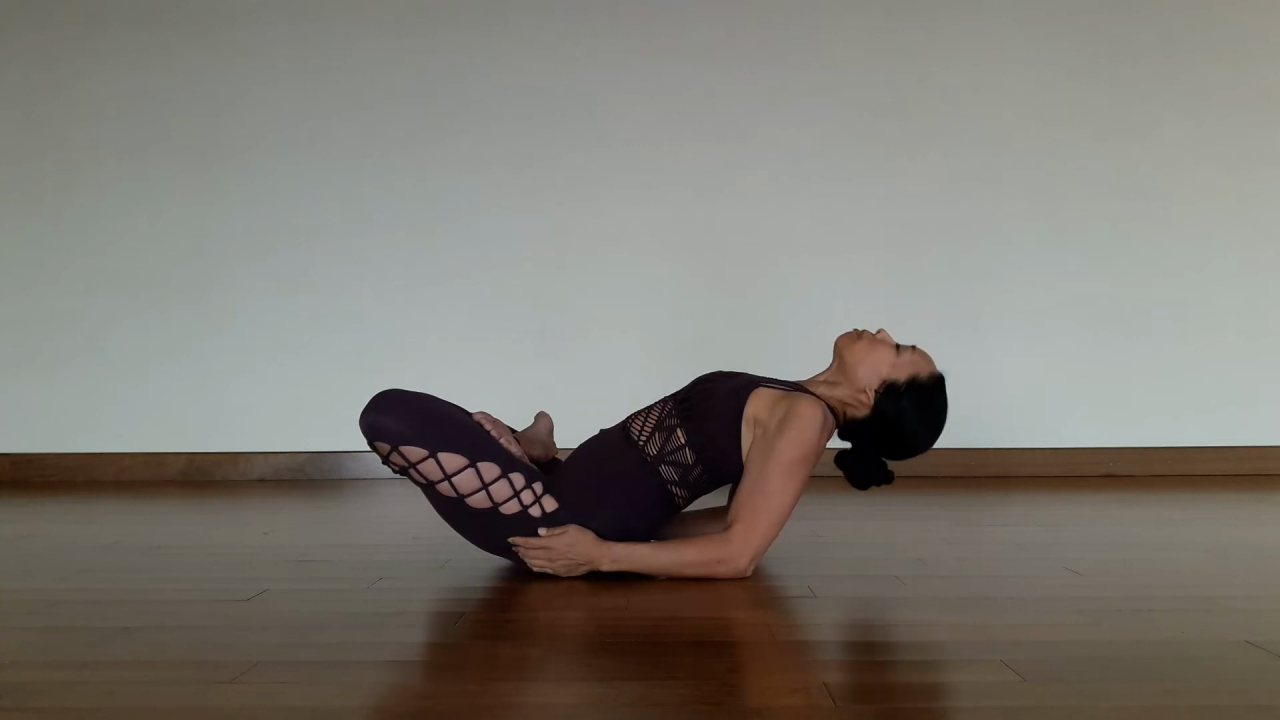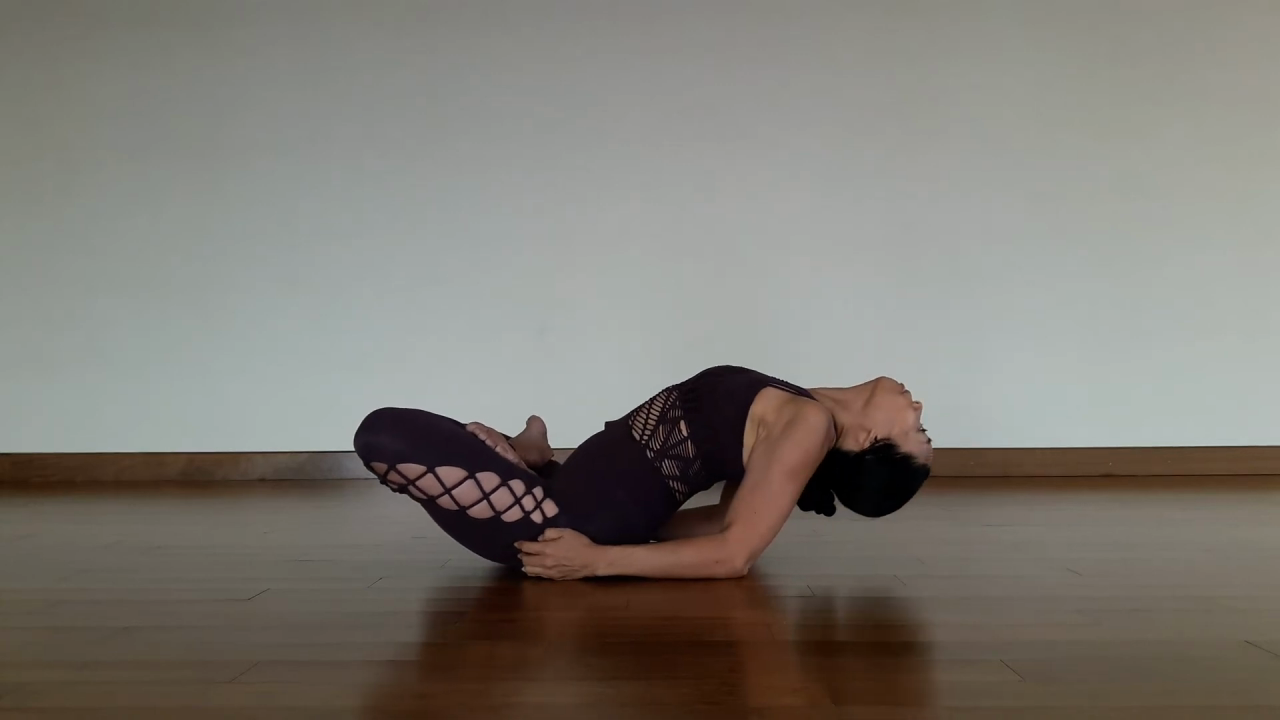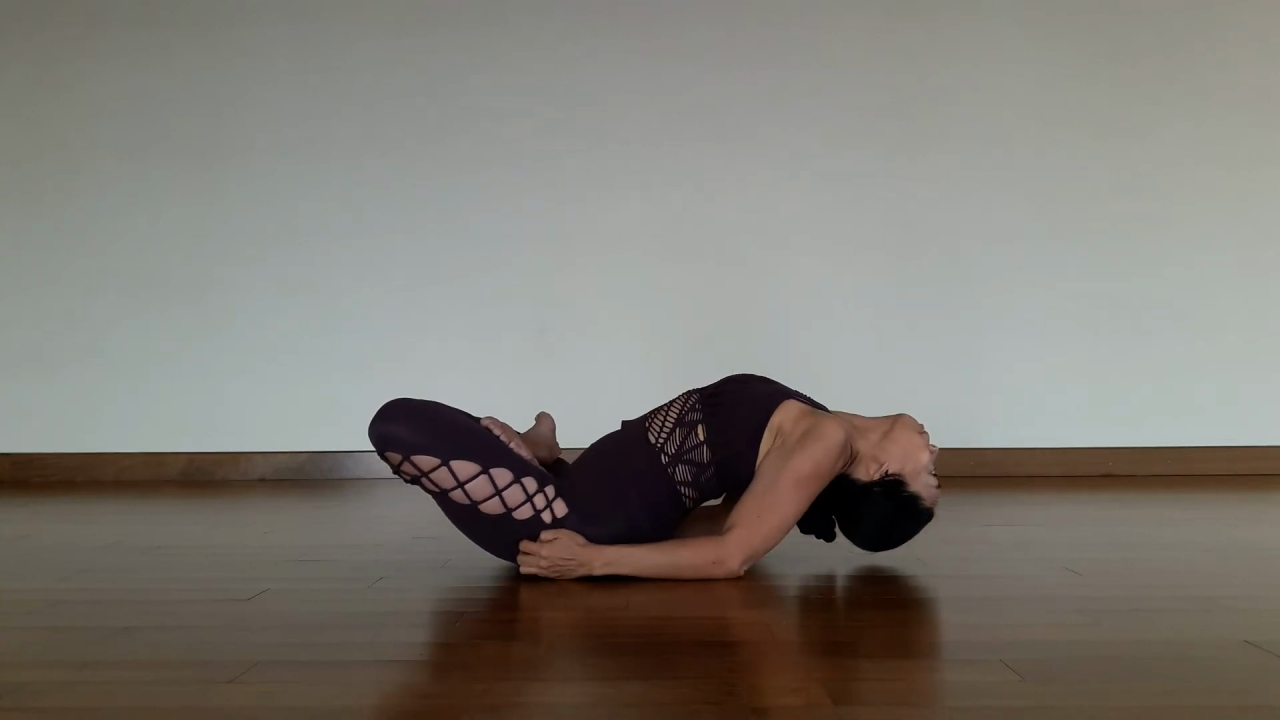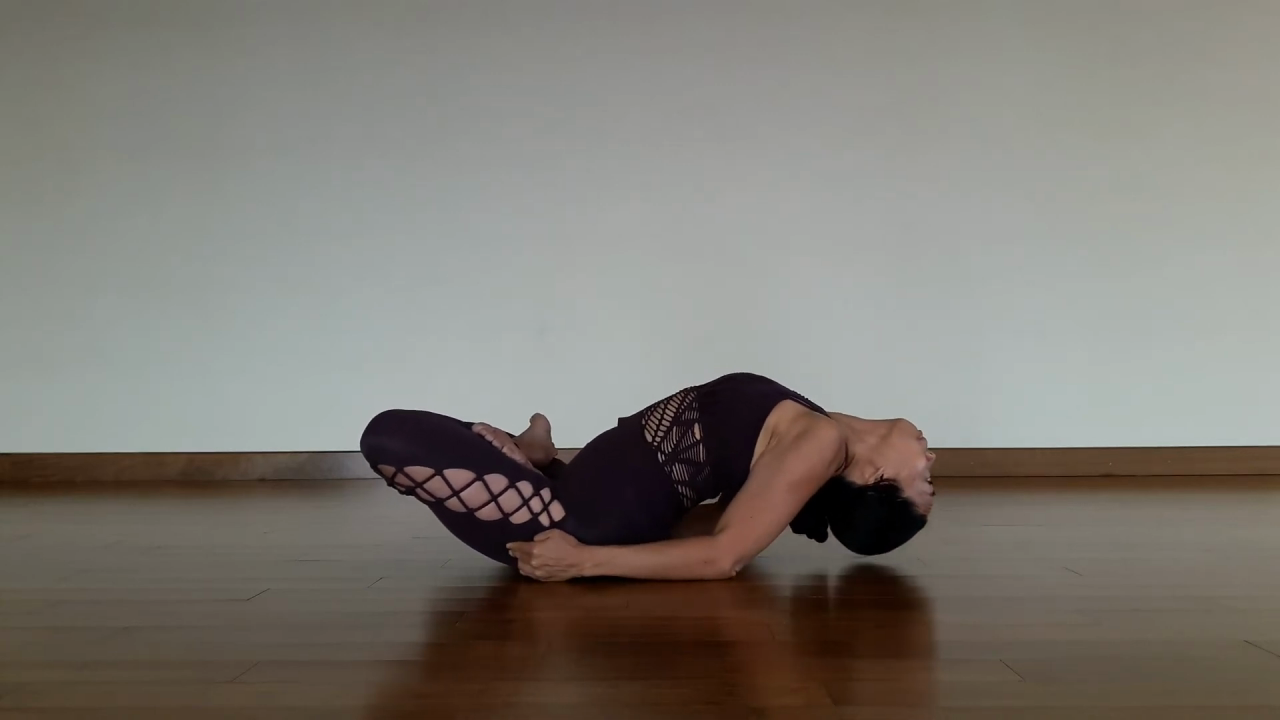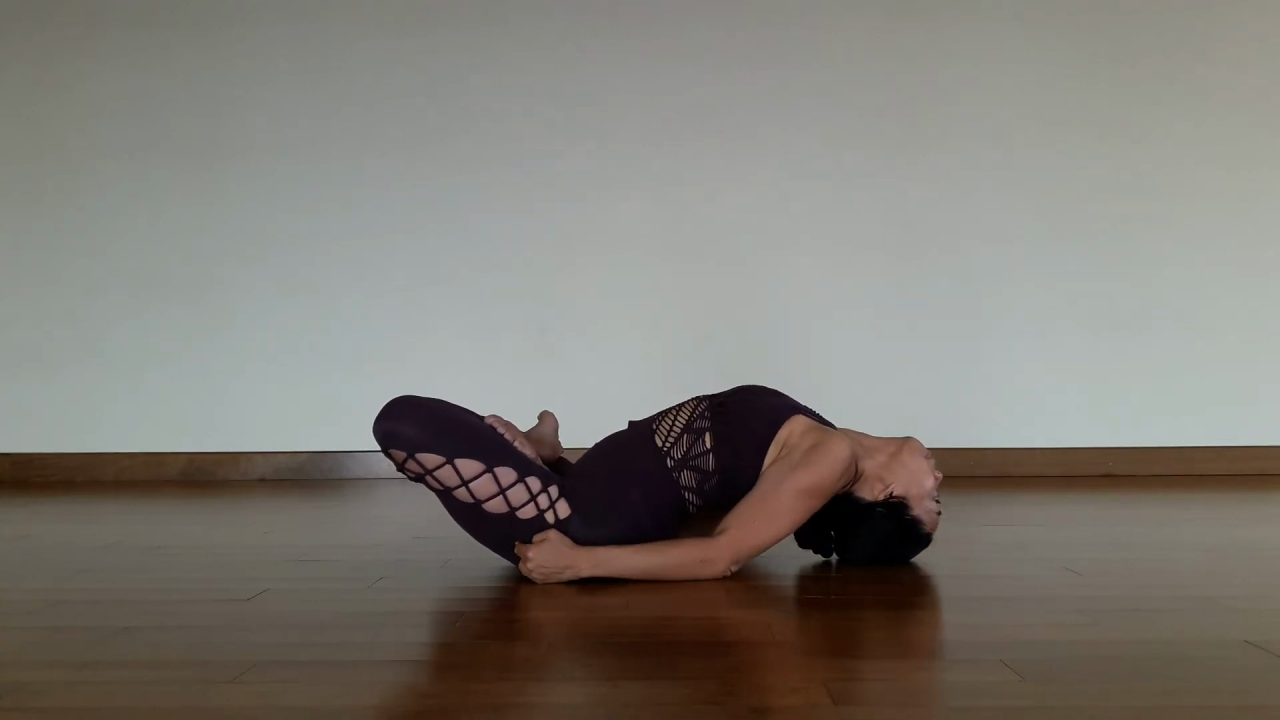
dt=1s
person 1, frame 1
left shoulder: (804, 418)
right shoulder: (792, 408)
left elbow: (738, 553)
right elbow: (739, 517)
left wrist: (600, 553)
left hip: (574, 524)
right hip: (587, 501)
left knee: (390, 415)
person 1, frame 2
left shoulder: (810, 423)
right shoulder: (793, 415)
left elbow: (734, 553)
right elbow: (733, 518)
left wrist: (597, 559)
left hip: (573, 524)
right hip: (586, 502)
left knee: (383, 434)
person 1, frame 3
left shoulder: (828, 439)
right shoulder: (812, 435)
left elbow: (730, 555)
left wrist: (593, 559)
left hip: (583, 525)
right hip: (597, 503)
left knee: (398, 424)
person 1, frame 4
left shoulder: (823, 441)
right shoulder: (815, 436)
left elbow: (722, 556)
left wrist: (584, 561)
left hip: (585, 525)
right hip: (598, 504)
left knee: (389, 436)
person 1, frame 5
left shoulder: (834, 458)
right shoulder: (825, 449)
left elbow: (720, 555)
left wrist: (580, 561)
left hip: (588, 524)
right hip: (600, 495)
left knee: (403, 422)
left ankle: (542, 459)
